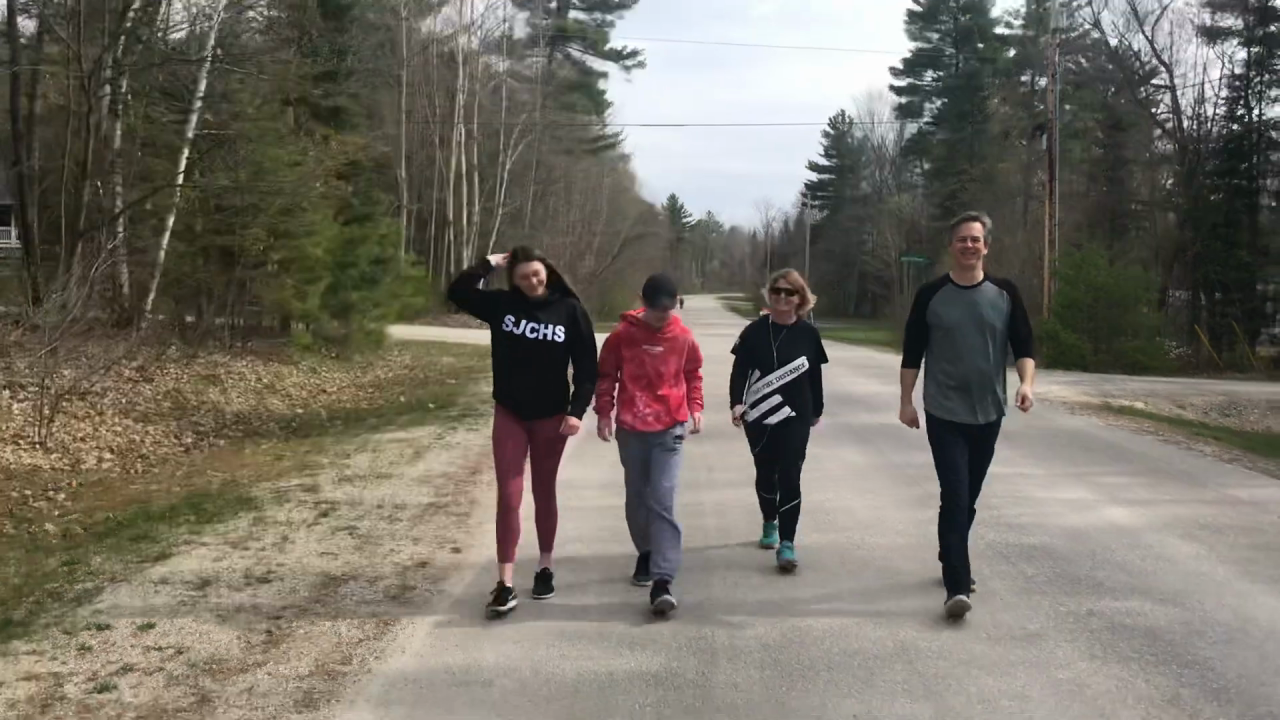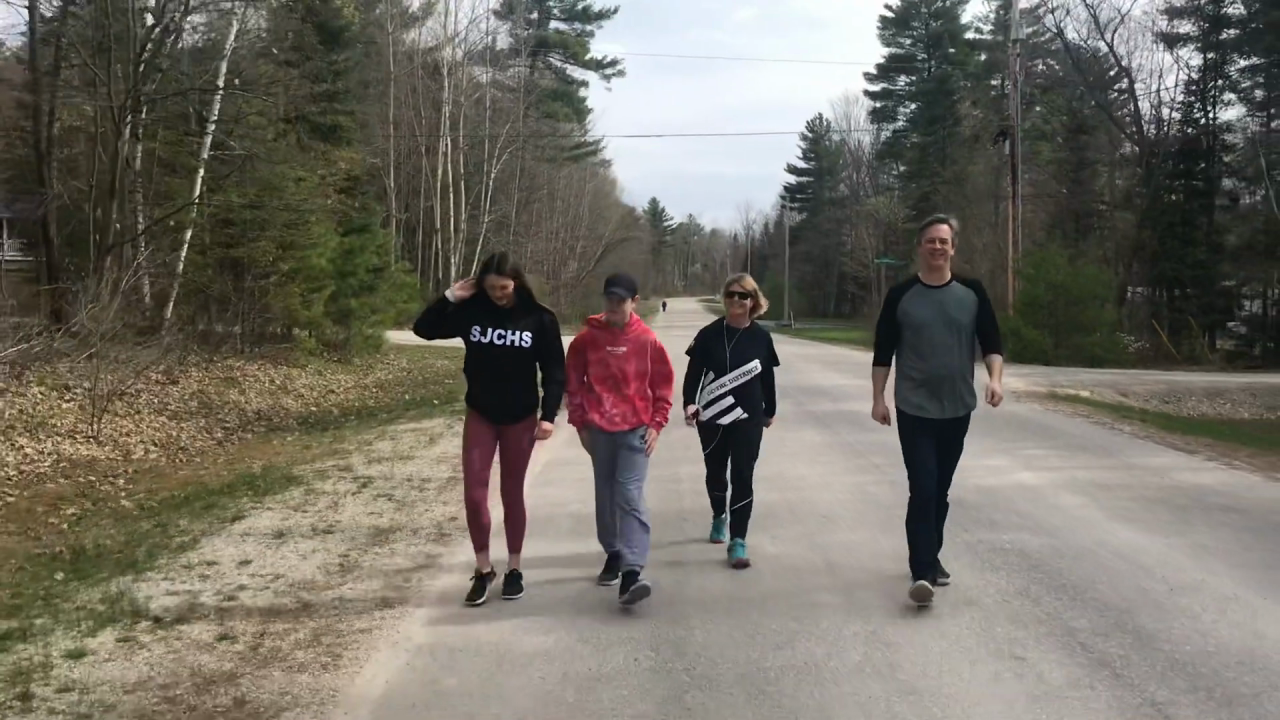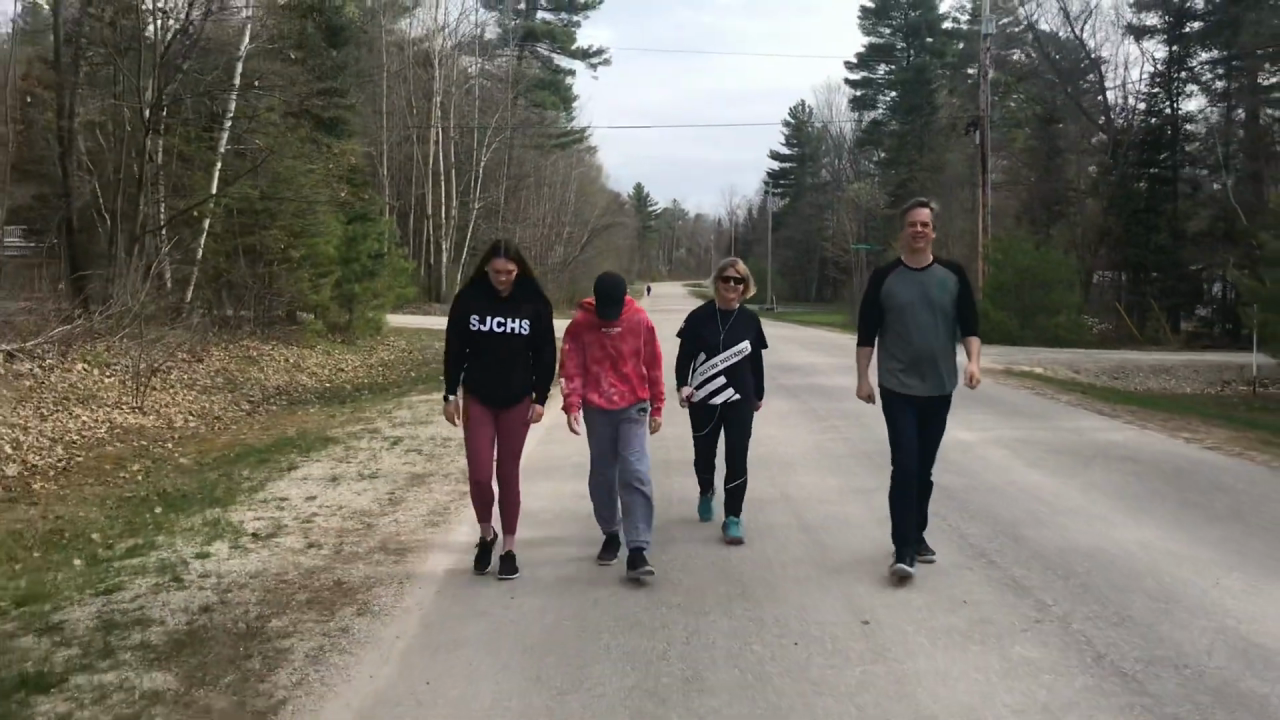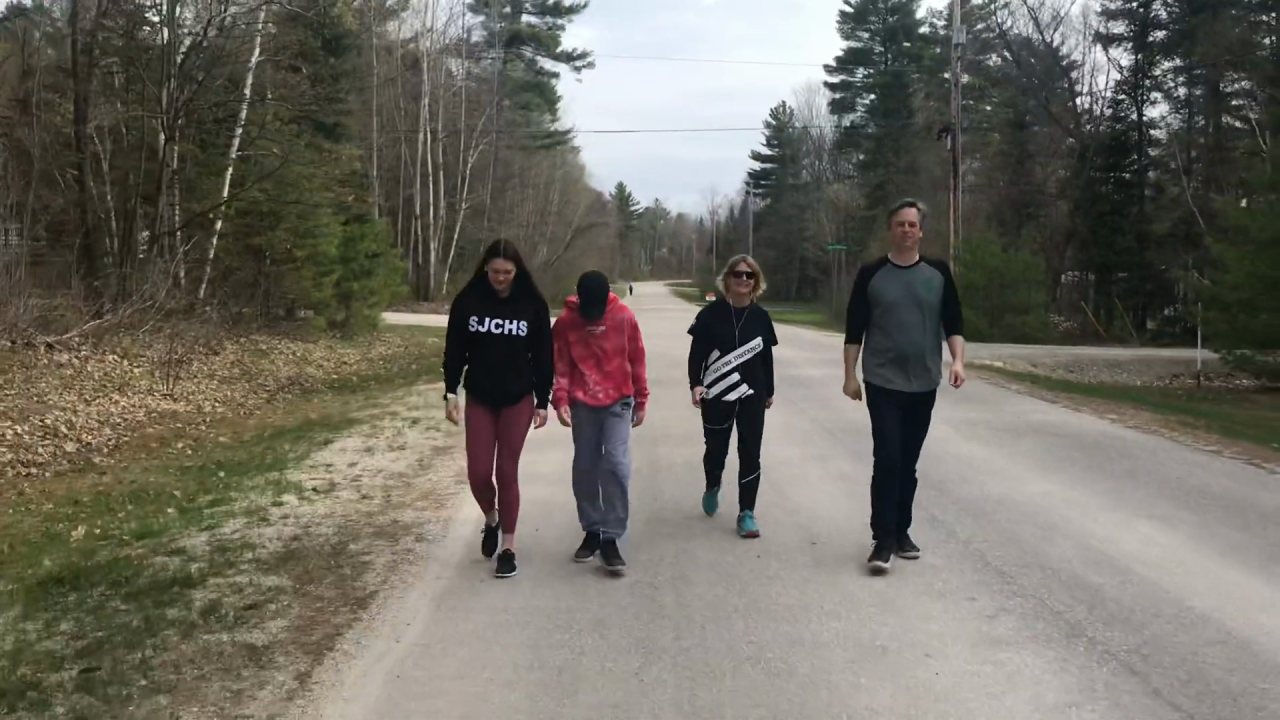
dt=1s
person 1, frame 1
left shoulder: (1005, 293)
right shoulder: (931, 295)
left elbow: (1023, 345)
right elbow: (912, 353)
left wrist: (1026, 383)
right wrist: (906, 402)
left hip: (989, 414)
right hip: (944, 414)
left knee: (969, 496)
right knee: (955, 496)
left ankle: (953, 560)
person 1, frame 2
left shoulder: (972, 292)
right shoulder: (900, 295)
left elbow: (991, 341)
right elbow: (883, 352)
left wrist: (995, 378)
right wrist: (878, 399)
left hip: (958, 408)
right hip: (914, 409)
left knee: (940, 490)
right knee: (923, 490)
left ankle: (931, 560)
right ankle: (922, 575)
person 1, frame 3
left shoulder: (953, 274)
right shoulder: (884, 277)
left elbow: (970, 324)
right elbow: (867, 332)
left wrist: (973, 361)
right wrist: (862, 378)
left hip: (939, 388)
right hip: (897, 387)
left knee: (923, 467)
right knee: (905, 464)
left ankle: (916, 535)
right ankle: (905, 551)
person 1, frame 4
left shoulder: (938, 273)
right shoulder: (871, 274)
left elbow: (954, 322)
right elbow: (855, 329)
left wrist: (958, 359)
right wrist: (849, 374)
left hip: (924, 385)
right hip: (882, 383)
left knee: (907, 463)
right knee: (887, 459)
left ankle: (899, 531)
right ankle: (882, 541)
person 2, frame 1
left shoulder: (570, 310)
right shoulder: (501, 305)
left elbow: (587, 366)
right elbow: (456, 293)
left wrist: (577, 410)
left hip: (551, 416)
right hip: (509, 414)
left knee: (543, 492)
right knee: (509, 496)
person 2, frame 2
left shoulder: (539, 319)
right shoulder: (471, 310)
left elbow: (555, 371)
right elbow: (423, 330)
left wrist: (549, 414)
right wrist: (450, 298)
left hip: (521, 419)
right hip: (479, 416)
left knee: (512, 494)
right knee: (474, 497)
left ankle: (514, 568)
right ankle: (482, 569)
person 2, frame 3
left shoulder: (535, 305)
right shoulder: (468, 300)
left elbow: (545, 356)
right elbow: (454, 350)
left wrist: (541, 398)
right wrist: (450, 395)
left hip: (517, 402)
right hip: (477, 399)
left knee: (508, 475)
right knee: (479, 476)
left ankle: (508, 547)
right ankle: (485, 532)
person 2, frame 4
left shoulder: (533, 305)
right shoulder: (467, 301)
left elbow: (543, 356)
right elbow: (455, 350)
left wrist: (542, 402)
right wrist: (451, 393)
left hip: (517, 402)
right hip: (478, 399)
left knee: (507, 474)
right knee: (478, 474)
left ankle: (508, 548)
right ankle: (490, 520)
person 3, frame 1
left shoulder: (683, 339)
right shoulder: (622, 335)
left elbow: (693, 375)
right elbow: (606, 375)
left wrist: (695, 408)
right wrist: (604, 414)
left hip: (670, 430)
right hip: (631, 429)
left knee: (663, 501)
right knee: (638, 498)
right ankle: (645, 550)
person 3, frame 2
left shoulder: (647, 341)
right shoulder: (586, 339)
left elbow: (663, 383)
right elbow: (574, 383)
left wrist: (657, 423)
right wrist: (579, 423)
left hip: (635, 431)
right hip: (599, 430)
left knee: (631, 499)
right knee: (606, 497)
left ankle: (631, 574)
right ankle: (612, 552)
person 3, frame 3
left shoulder: (640, 320)
right shoulder: (580, 324)
left elbow: (653, 365)
right elbow: (571, 367)
left wrist: (657, 407)
right wrist: (572, 405)
left hip: (634, 408)
right hip: (596, 409)
left knee: (636, 473)
right knee: (602, 475)
left ankle: (637, 550)
right ankle: (610, 534)
person 3, frame 4
left shoulder: (624, 317)
right shoulder: (565, 321)
left elbow: (636, 360)
right elbow: (559, 365)
left wrist: (640, 401)
right wrist: (560, 400)
left hip: (618, 402)
right hip: (582, 405)
left knee: (617, 467)
right knee: (585, 471)
left ankle: (611, 539)
right ankle: (592, 532)
person 4, frame 1
left shoulder: (809, 334)
right shoulder: (753, 332)
left elbow: (814, 377)
right elbow: (739, 373)
left wrist: (816, 411)
right wrist: (736, 403)
left hip: (795, 418)
right hip: (759, 418)
left knee: (789, 477)
right knee: (766, 474)
right ankle: (770, 520)
person 4, frame 2
left shoulder: (761, 337)
right shoulder: (708, 335)
left elbow: (767, 378)
right elbow: (693, 374)
left wrist: (770, 412)
right wrist: (689, 403)
left hip: (748, 420)
right hip: (713, 418)
left knee: (742, 478)
right knee: (716, 473)
left ankle: (738, 542)
right ankle: (720, 514)
person 4, frame 3
left shoulder: (750, 320)
right shoulder: (699, 317)
left elbow: (756, 361)
right elbow: (685, 357)
left wrist: (758, 396)
right wrist: (683, 385)
left hip: (740, 401)
right hip: (704, 400)
left knee: (737, 457)
right knee: (704, 453)
left ankle: (733, 519)
right ankle: (707, 493)
person 4, frame 4
left shoulder: (761, 316)
right shoulder: (711, 314)
left elbow: (766, 357)
right elbow: (696, 354)
left wrist: (769, 392)
right wrist: (696, 385)
left hip: (752, 396)
right hip: (717, 396)
left knee: (750, 453)
right knee: (716, 447)
left ankle: (747, 513)
right ankle: (712, 488)
